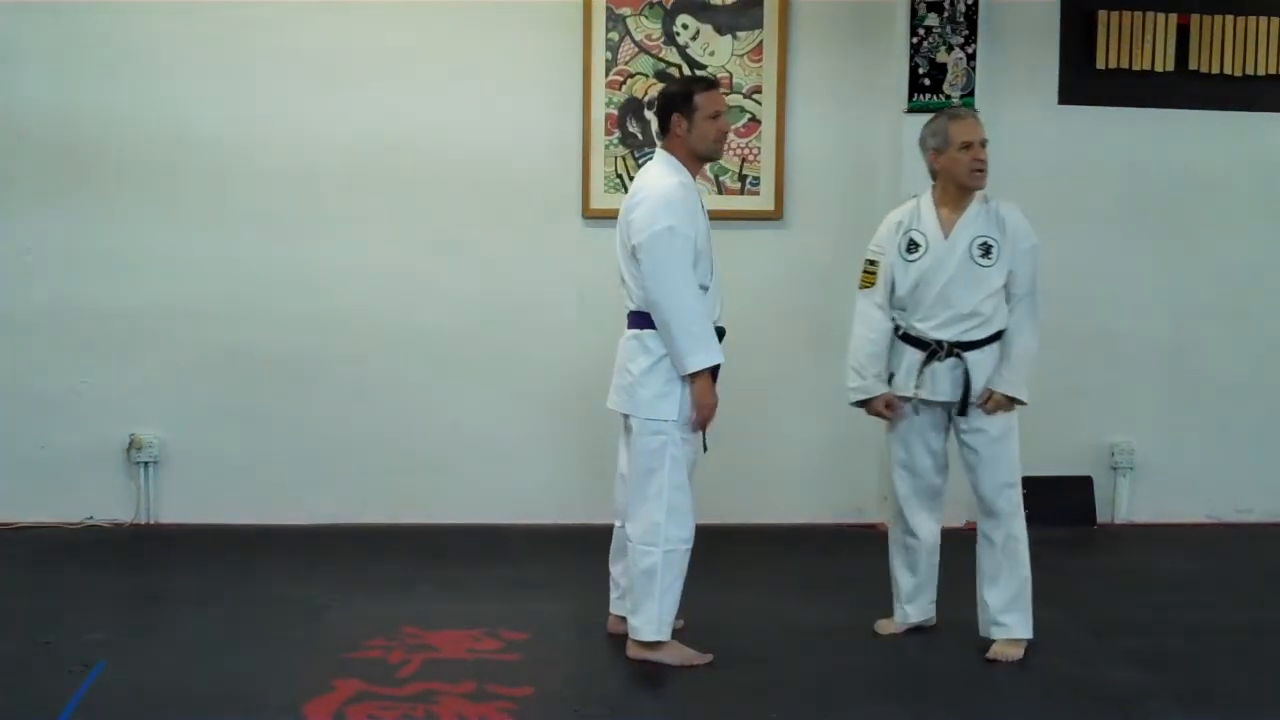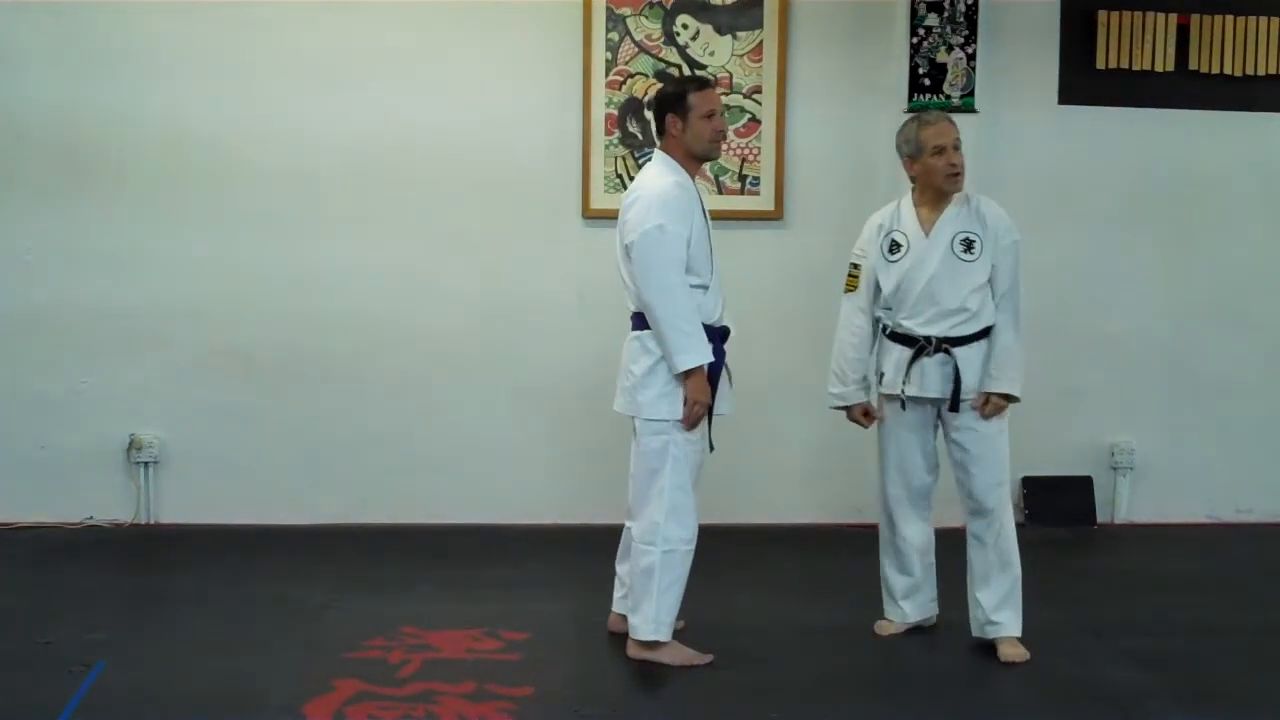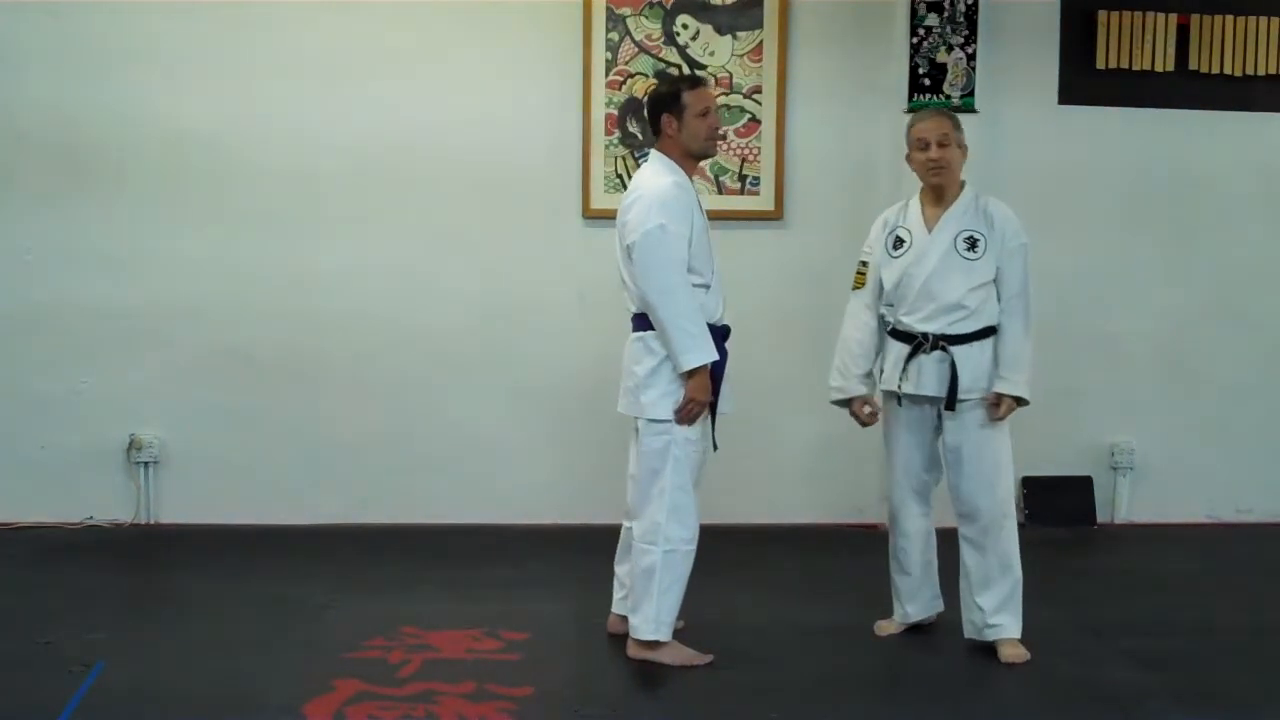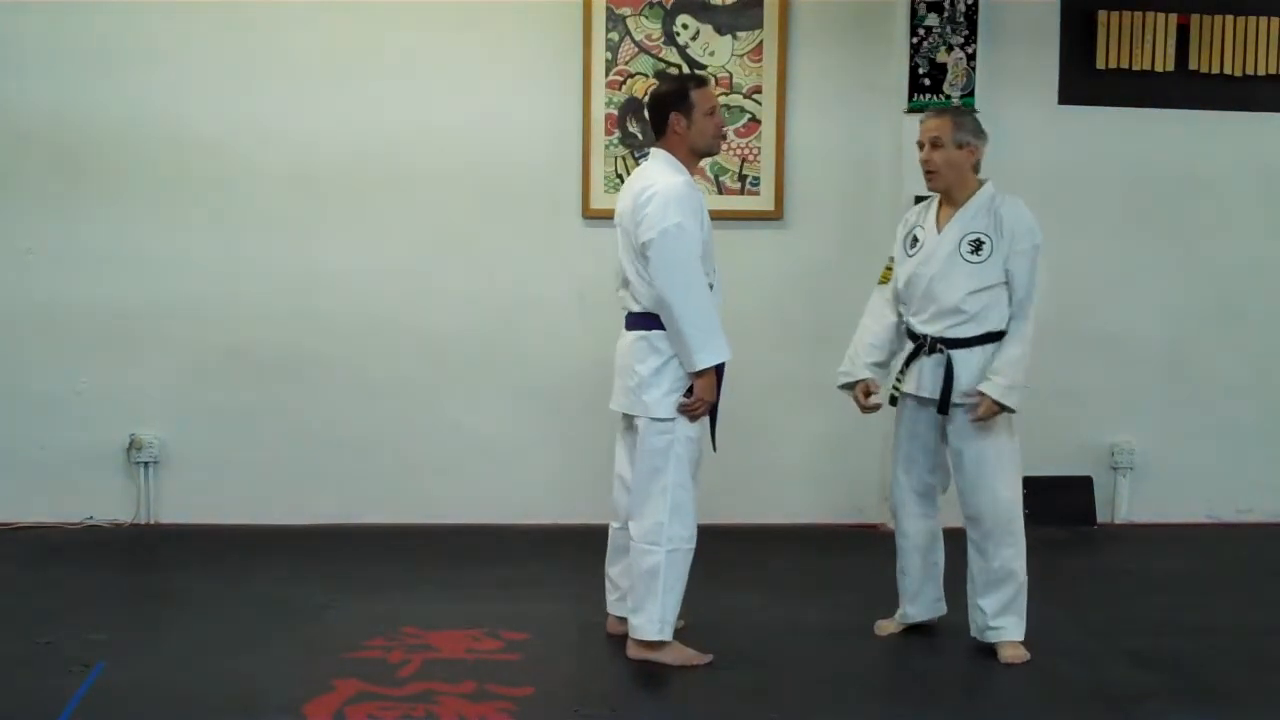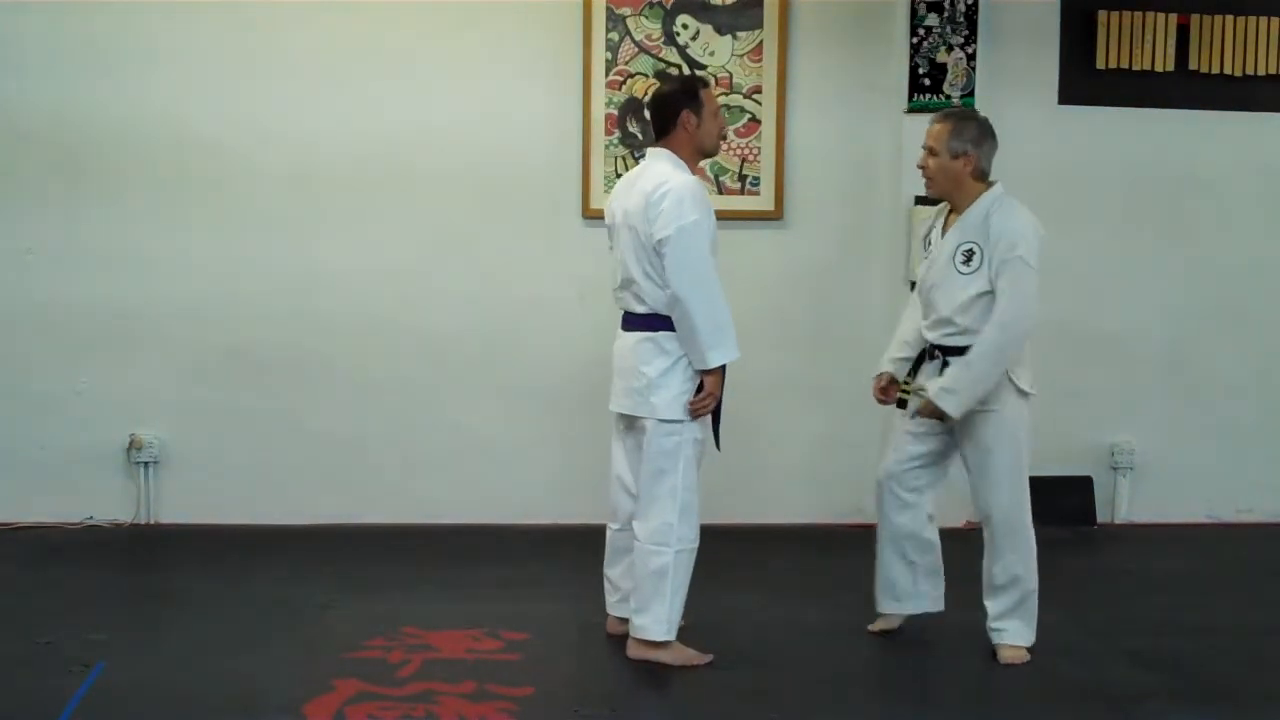
dt=0.3s
person 1, frame 1
left shoulder: (667, 184)
right shoulder: (667, 193)
right elbow: (672, 294)
right wrist: (700, 375)
left hip: (659, 359)
right hip: (667, 363)
left knee: (642, 496)
right knee: (664, 505)
left ankle: (628, 609)
right ankle: (649, 634)
person 1, frame 2
left shoulder: (673, 187)
right shoulder: (661, 193)
right elbow: (664, 293)
right wrist: (693, 372)
left hip: (675, 360)
right hip: (670, 364)
left knee: (654, 496)
right knee: (668, 504)
left ankle: (629, 607)
right ankle: (649, 634)
person 1, frame 3
left shoulder: (667, 186)
right shoulder: (661, 193)
right elbow: (666, 291)
left wrist: (693, 364)
right wrist: (697, 370)
left hip: (666, 358)
right hip: (671, 362)
left knee: (652, 496)
right knee: (669, 505)
left ankle: (629, 608)
right ankle: (648, 634)
person 1, frame 4
left shoulder: (649, 181)
right shoulder: (673, 191)
right elbow: (681, 290)
right wrist: (705, 368)
left hip: (648, 350)
right hip: (668, 357)
left knee: (637, 493)
right knee: (665, 503)
left ankle: (625, 609)
right ankle: (649, 634)
person 1, frame 5
left shoulder: (630, 184)
right shoulder: (681, 190)
right elbow: (694, 288)
right wrist: (713, 367)
left hip: (637, 347)
right hip: (669, 358)
left knee: (634, 494)
right knee: (669, 506)
left ankle: (625, 609)
right ankle: (651, 634)
person 2, frame 1
left shoulder: (1009, 223)
right shoulder: (900, 225)
left elbow: (1024, 310)
right elbow: (874, 309)
left wrist: (1011, 381)
right wrist: (869, 383)
left hip: (983, 376)
right hip: (916, 374)
left knee: (999, 499)
right knee: (914, 495)
left ankle: (1007, 624)
right ankle: (912, 607)
person 2, frame 2
left shoulder: (990, 220)
right shoulder: (881, 227)
left elbow: (1006, 308)
right elbow: (858, 315)
left wrist: (1002, 382)
right wrist: (850, 389)
left hip: (971, 374)
right hip: (904, 375)
left knee: (988, 498)
right knee: (903, 496)
left ankle: (1001, 623)
right ankle: (909, 606)
person 2, frame 3
left shoulder: (996, 219)
right shoulder: (889, 224)
left elbow: (1016, 310)
right elbow: (864, 309)
left wrist: (1012, 383)
right wrist: (852, 383)
left hip: (973, 375)
right hip: (906, 374)
left knee: (986, 502)
right knee: (907, 497)
left ankle: (998, 624)
right ankle: (914, 605)
person 2, frame 4
left shoulder: (1011, 218)
right shoulder: (915, 222)
left elbow: (1026, 312)
right elbow: (886, 303)
left wrist: (1002, 386)
right wrist: (862, 369)
left hip: (978, 377)
right hip: (919, 374)
left knee: (991, 505)
right knee: (911, 497)
left ankle: (1001, 625)
right ankle: (918, 605)
person 2, frame 5
left shoulder: (1011, 224)
right shoulder: (942, 220)
left elbow: (1010, 325)
left wrist: (951, 392)
right wrist: (895, 365)
left hip: (990, 388)
right hip: (937, 379)
left knee: (1003, 511)
right knee: (898, 483)
left ankle: (1011, 628)
right ankle: (908, 600)
